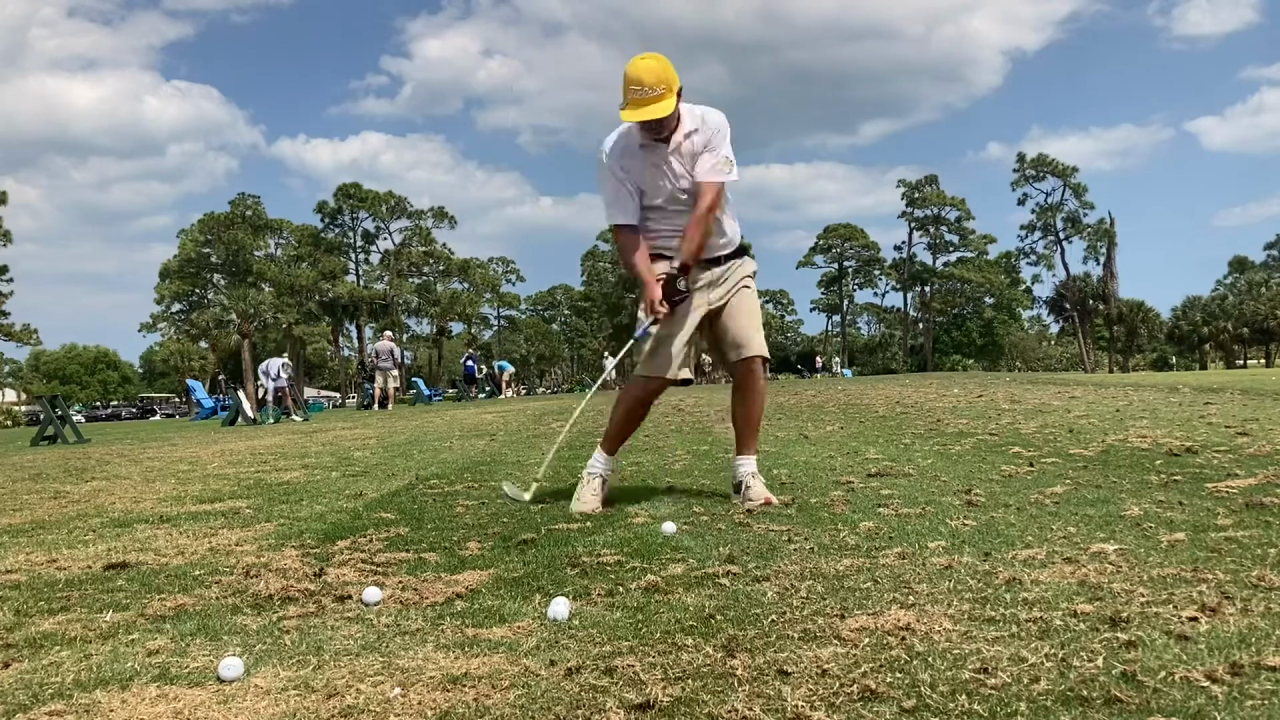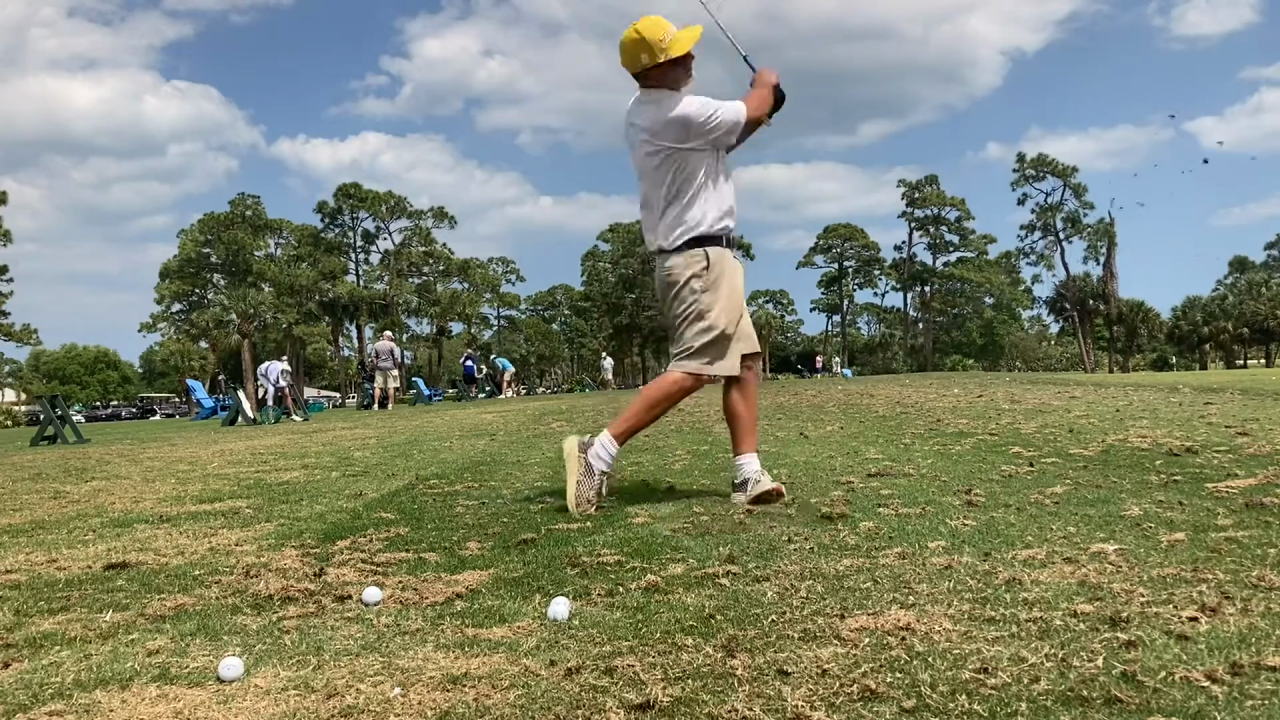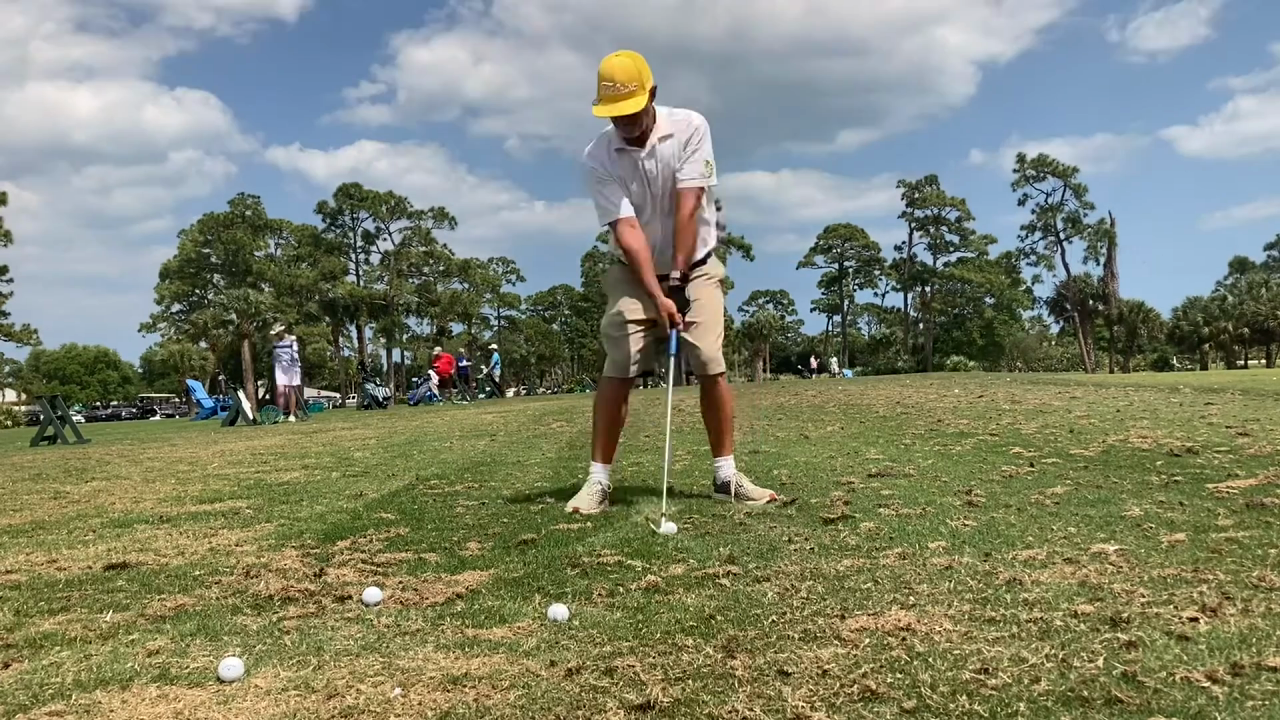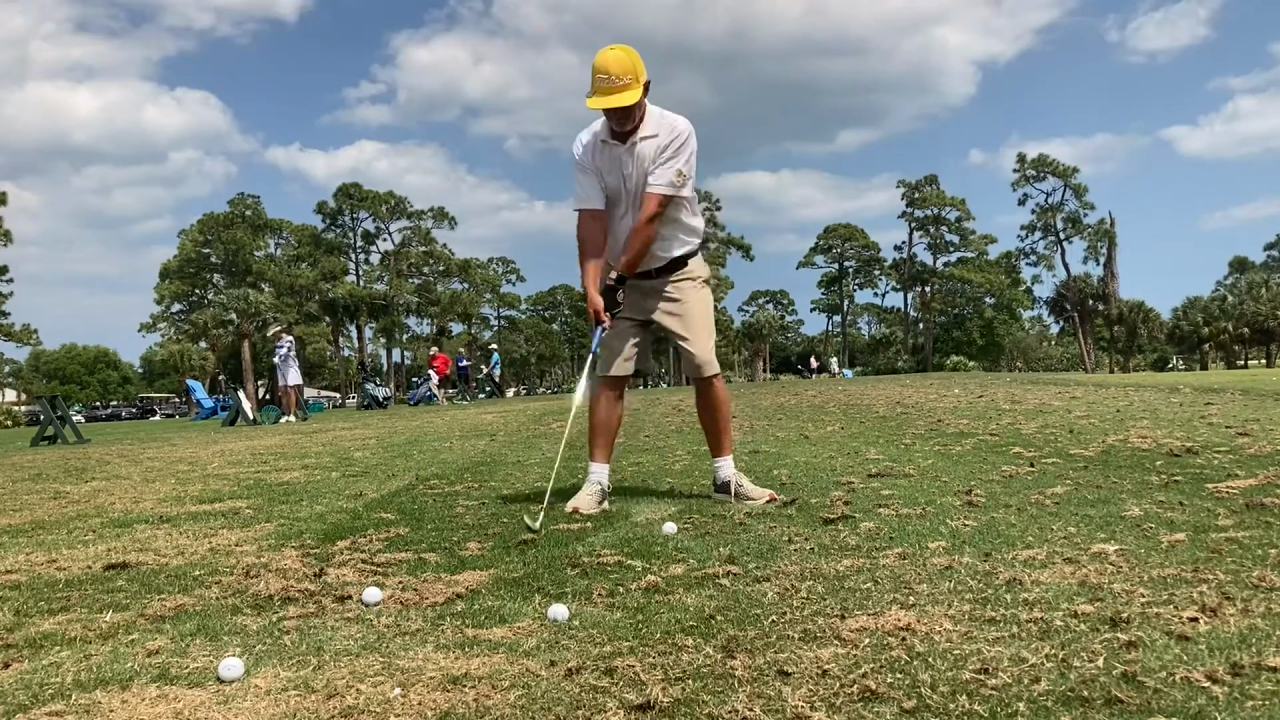
dt=0.3s
person 1, frame 1
left shoulder: (710, 123)
right shoulder: (618, 151)
left elbow: (708, 204)
right elbow: (626, 233)
left wrist: (683, 267)
right wrist: (651, 283)
left hip: (729, 266)
right hip: (668, 272)
left knee: (750, 361)
right knee: (652, 375)
left ankle: (745, 474)
right ankle: (598, 468)
person 1, frame 2
left shoulder: (654, 104)
right shoulder: (681, 113)
left elbow: (720, 139)
right elbow: (752, 110)
left wrist: (760, 99)
right wrist: (764, 82)
left hip: (707, 255)
right hip: (698, 258)
left knee: (745, 362)
right knee: (693, 369)
left ankle: (748, 473)
right ankle: (598, 452)
person 1, frame 3
left shoulder: (690, 127)
right shoulder: (598, 155)
left elbow: (689, 208)
right elbow: (626, 229)
left wrist: (677, 278)
right wrist: (655, 293)
left hip: (695, 269)
right hip: (634, 274)
left knee: (712, 370)
right knee: (618, 373)
left ankle: (726, 475)
right ankle: (598, 480)
person 1, frame 4
left shoulder: (676, 133)
right shoulder: (586, 146)
left elbow: (650, 215)
right elbow: (591, 221)
left wrist: (616, 276)
right wrist: (593, 285)
left hip: (679, 270)
right hip: (617, 273)
left knee: (706, 370)
right knee: (610, 374)
left ankle: (726, 475)
right ankle: (597, 481)
